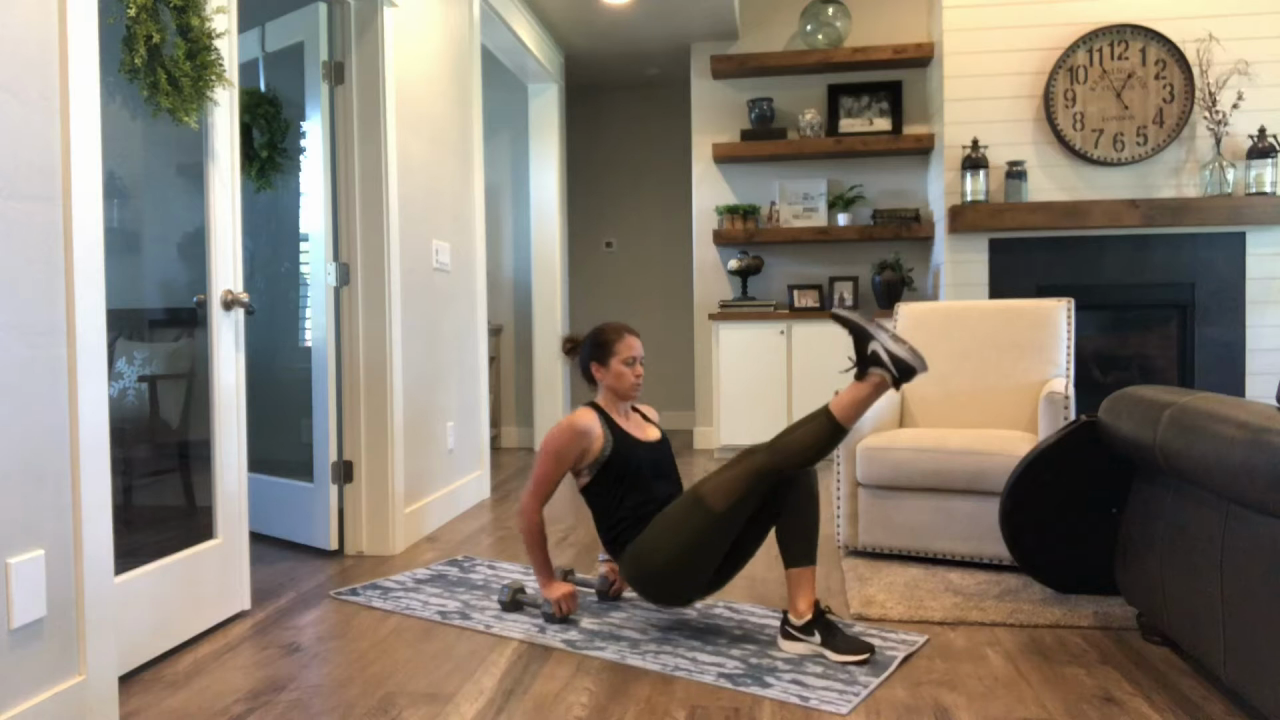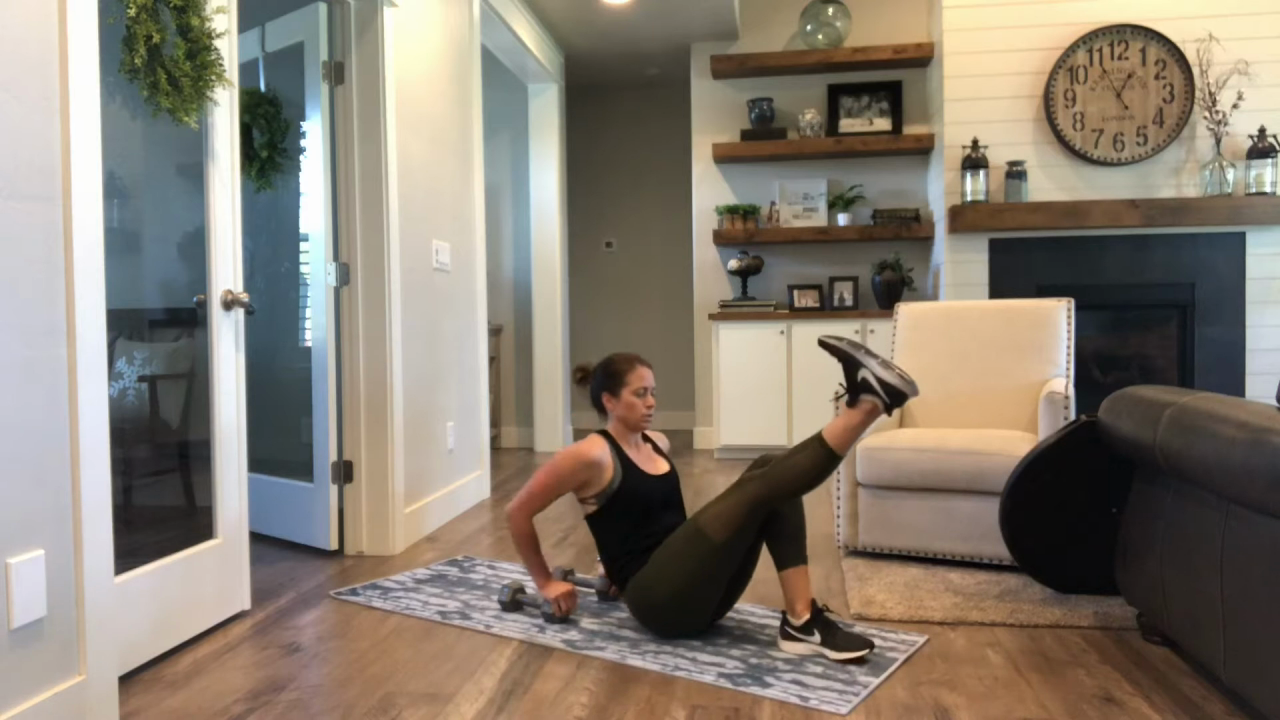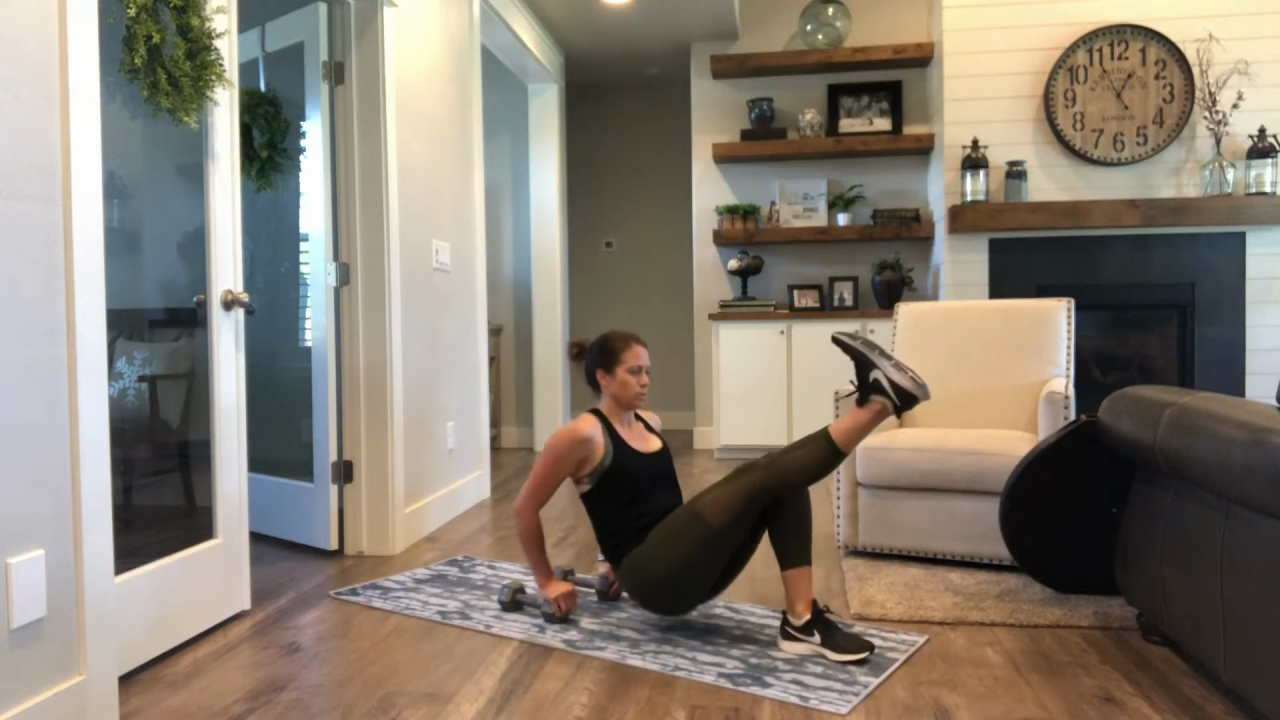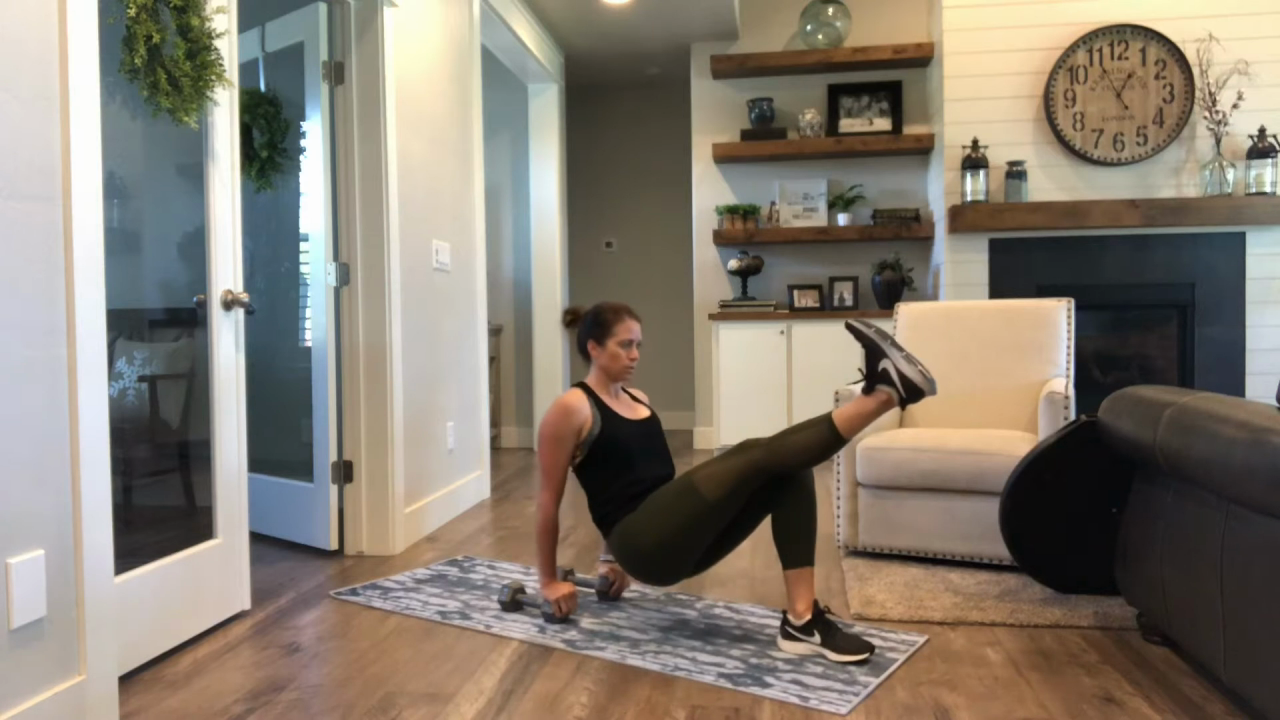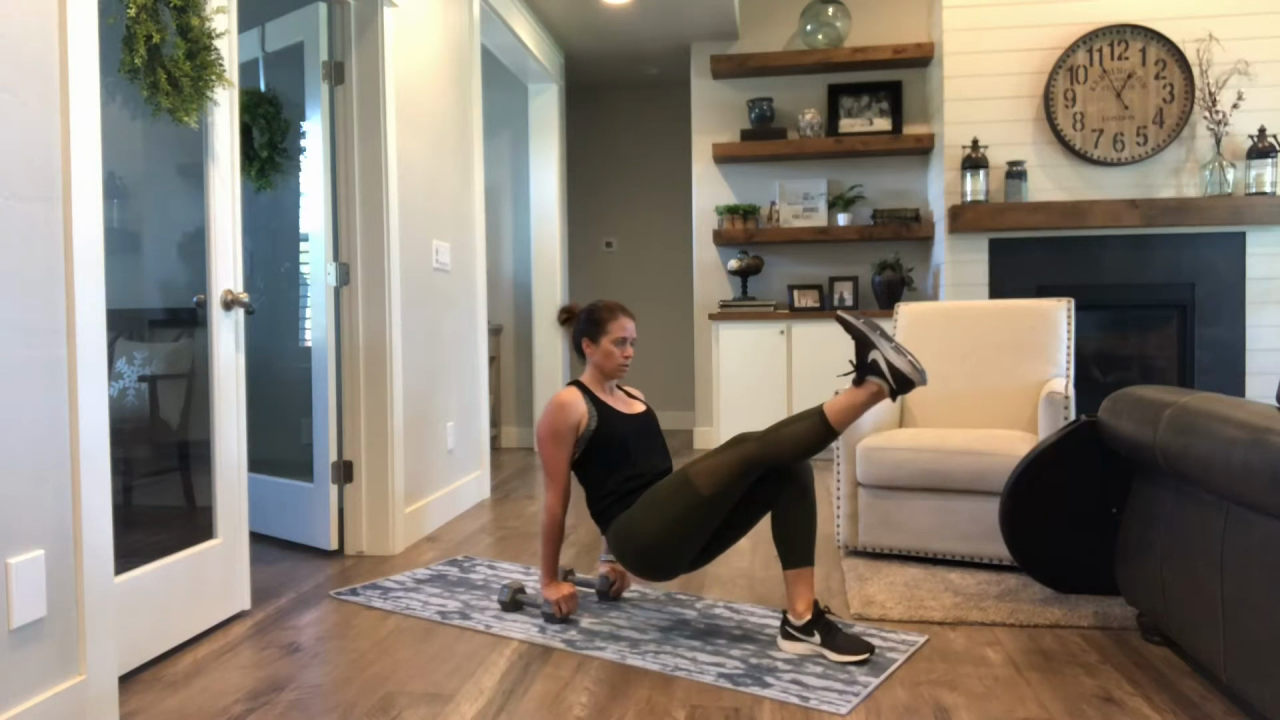
dt=0.3s
person 1, frame 1
left shoulder: (645, 416)
right shoulder: (580, 428)
right elbow: (529, 506)
left wrist: (611, 558)
right wrist: (548, 582)
left hip: (693, 558)
right hip: (655, 569)
left knee: (792, 474)
right knee: (759, 462)
left ankle: (801, 623)
person 1, frame 2
left shoulder: (657, 444)
right shoulder: (591, 456)
right elbow: (517, 512)
left wrist: (616, 559)
right wrist: (546, 583)
left hip: (699, 585)
right hip: (660, 597)
left knee: (771, 473)
right knee: (758, 487)
left ankle: (802, 624)
person 1, frame 3
left shoulder: (649, 423)
right shoulder: (582, 435)
right elbow: (526, 507)
left wrist: (612, 561)
right wrist: (546, 582)
left hip: (688, 564)
right hip: (653, 576)
left knee: (780, 478)
right knee: (756, 478)
left ankle: (801, 623)
person 1, frame 4
left shoulder: (638, 400)
right shoulder: (571, 409)
right elbow: (548, 500)
left wrist: (610, 558)
right wrist: (549, 581)
left hip: (682, 535)
right hip: (646, 545)
left knee: (789, 470)
right knee: (755, 456)
left ankle: (801, 622)
right ankle: (883, 394)
person 1, frame 5
left shoulder: (632, 397)
right shoulder: (567, 406)
right elbow: (555, 499)
left wrist: (611, 558)
right wrist: (550, 581)
left hip: (680, 532)
right hip: (645, 540)
left knee: (788, 468)
right knee: (750, 451)
left ankle: (801, 622)
right ankle: (874, 384)
